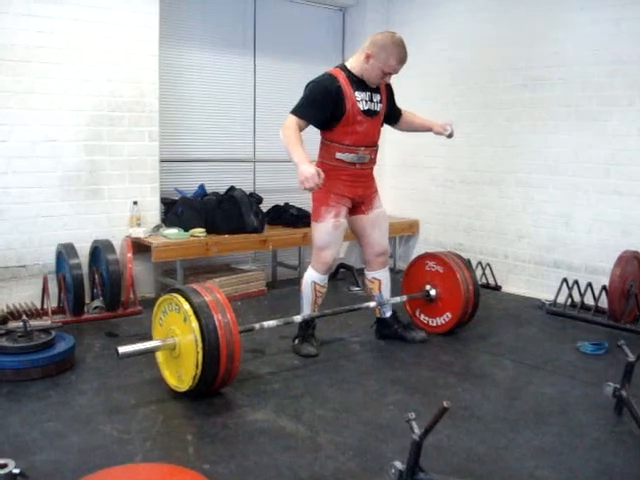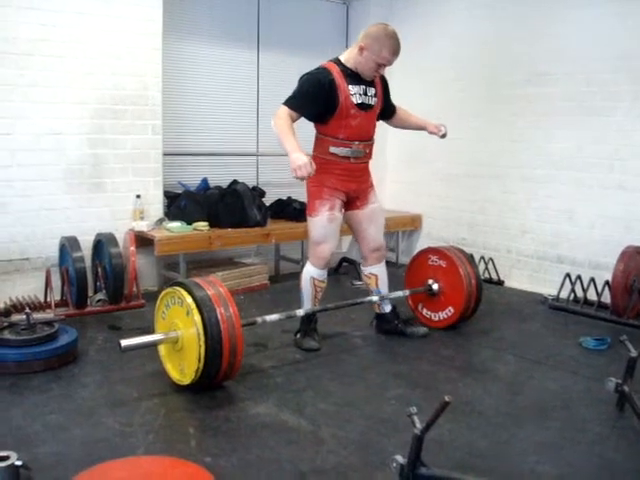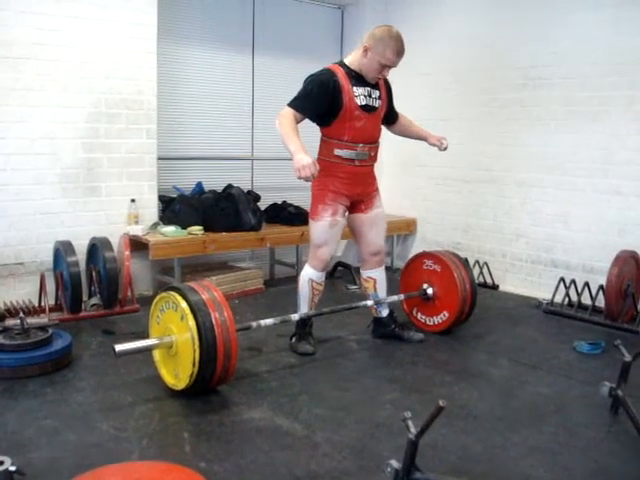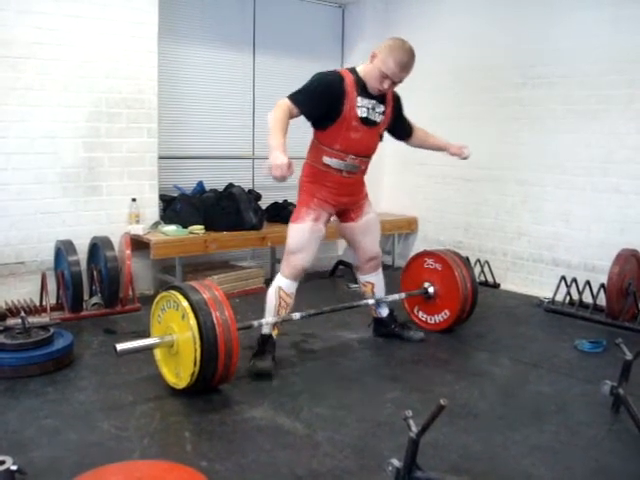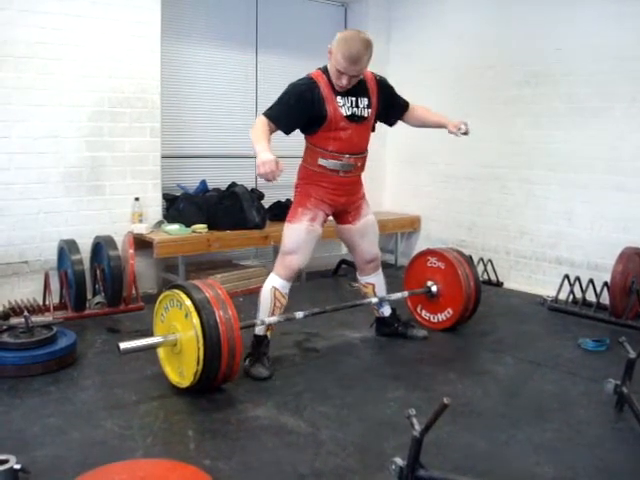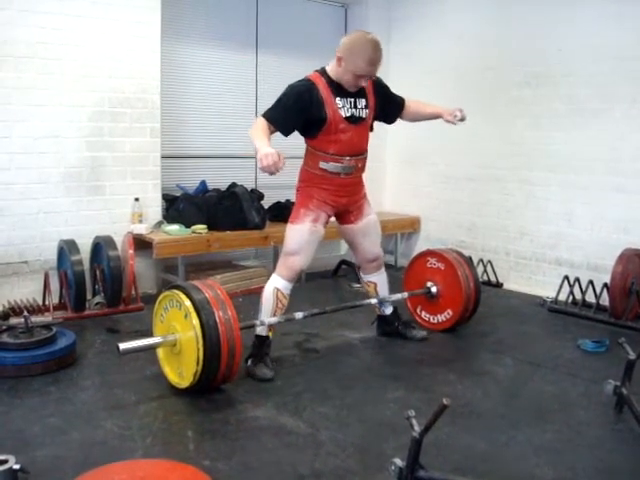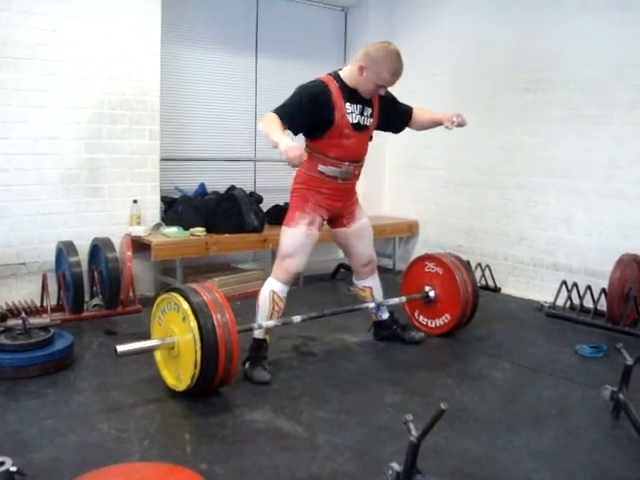
dt=0.7s
person 1, frame 1
left shoulder: (382, 88)
right shoulder: (328, 85)
left elbow: (397, 117)
right elbow: (290, 126)
left wrist: (432, 126)
right wrist: (303, 163)
left hip: (366, 185)
right hip: (332, 185)
left knee: (379, 253)
right knee: (324, 260)
left ankle: (387, 320)
right ankle: (305, 330)
person 1, frame 2
left shoulder: (378, 82)
right shoulder: (322, 79)
left elbow: (391, 114)
right elbow: (282, 117)
left wrist: (426, 125)
right wrist: (295, 152)
left hip: (361, 179)
right hip: (327, 180)
left knee: (376, 249)
right knee: (321, 254)
left ankle: (386, 315)
right ankle: (306, 324)
person 1, frame 3
left shoulder: (381, 86)
right shoulder: (327, 80)
left elbow: (392, 120)
right elbow: (286, 117)
left wrist: (427, 136)
right wrist: (299, 153)
left hip: (366, 183)
right hip: (332, 183)
left knee: (375, 254)
right knee: (321, 257)
left ankle: (383, 320)
right ankle: (302, 328)
person 1, frame 4
left shoulder: (391, 101)
right shoulder: (331, 83)
left elbow: (409, 133)
right elbow: (282, 110)
left wrist: (447, 146)
right wrist: (278, 149)
left hip: (355, 192)
right hip: (317, 189)
left knee: (371, 258)
right knee: (295, 265)
left ankle: (384, 321)
right ankle: (265, 343)
person 1, frame 5
left shoulder: (376, 87)
right shoulder: (307, 89)
left elbow: (406, 111)
right elbow: (263, 124)
left wrist: (445, 122)
right wrist: (264, 151)
left hip: (353, 191)
right hip: (314, 191)
left knee: (370, 259)
right knee: (288, 265)
left ankle: (386, 320)
right ankle: (259, 345)
person 1, frame 6
left shoulder: (372, 88)
right shoulder: (306, 91)
left elbow: (403, 109)
right elbow: (261, 124)
left wrist: (440, 112)
right wrist: (264, 147)
left hip: (354, 191)
right hip: (316, 192)
left knee: (373, 257)
right knee: (290, 266)
left ankle: (388, 319)
right ankle: (260, 346)
person 1, frame 7
left shoulder: (378, 98)
right shoulder: (318, 92)
left elbow: (410, 117)
right elbow: (269, 121)
left wrist: (442, 118)
right wrist: (284, 141)
left hip: (346, 196)
right hip: (311, 194)
left knee: (366, 262)
right knee: (286, 269)
left ankle: (383, 323)
right ankle: (257, 350)
